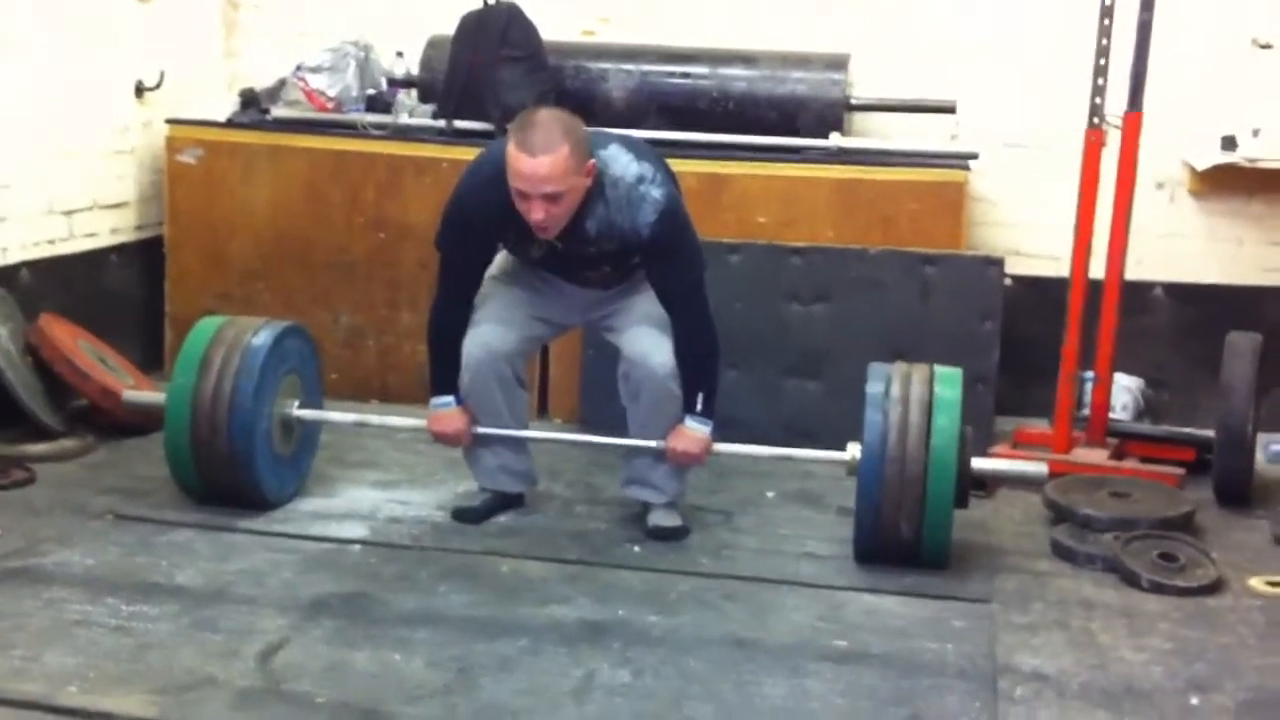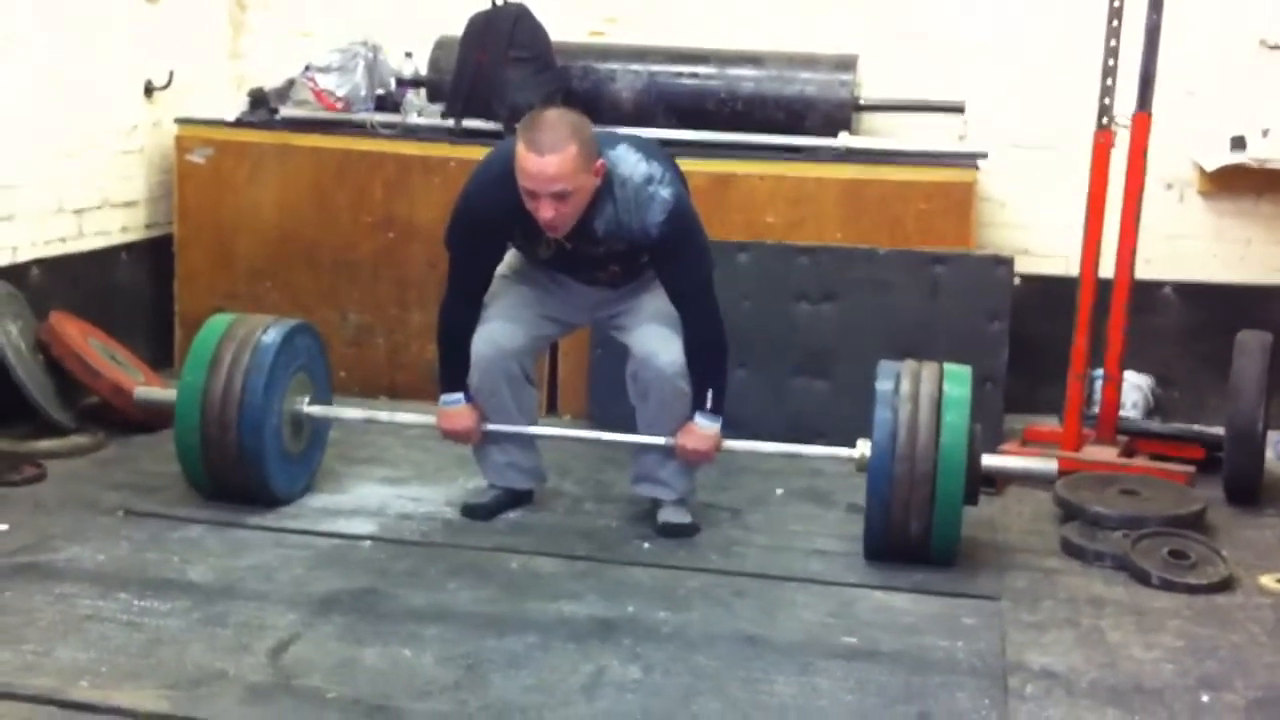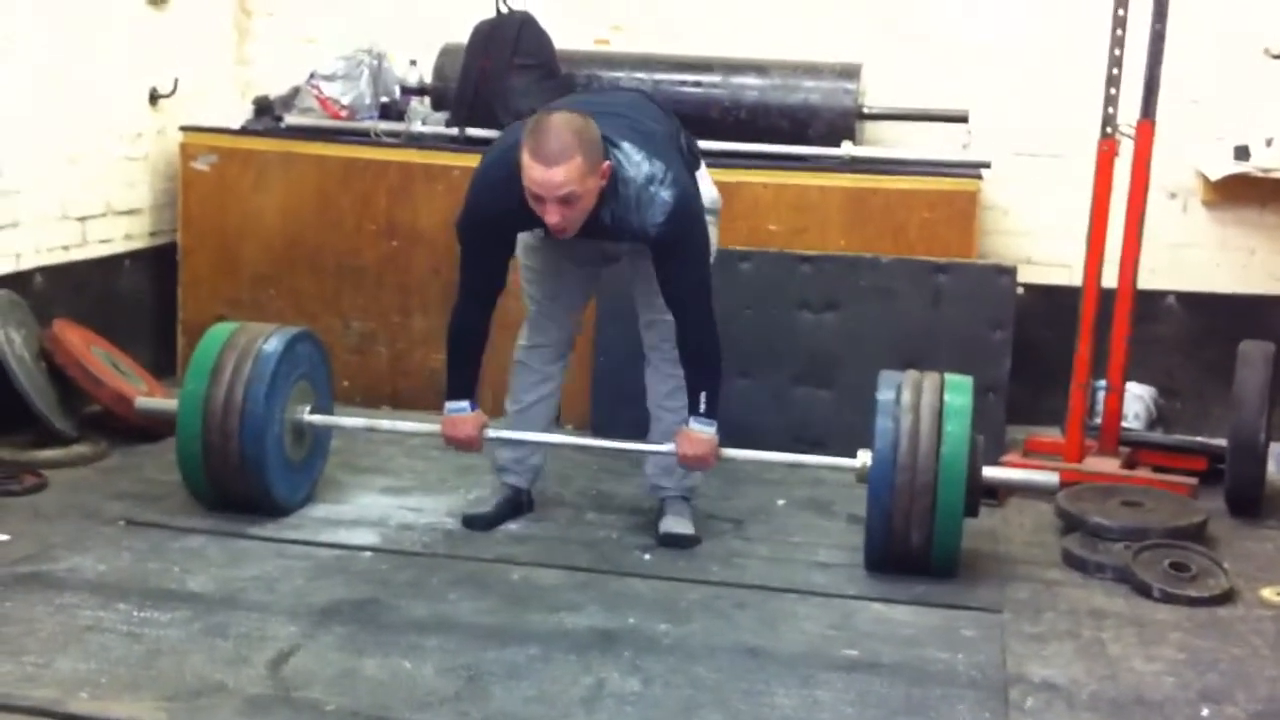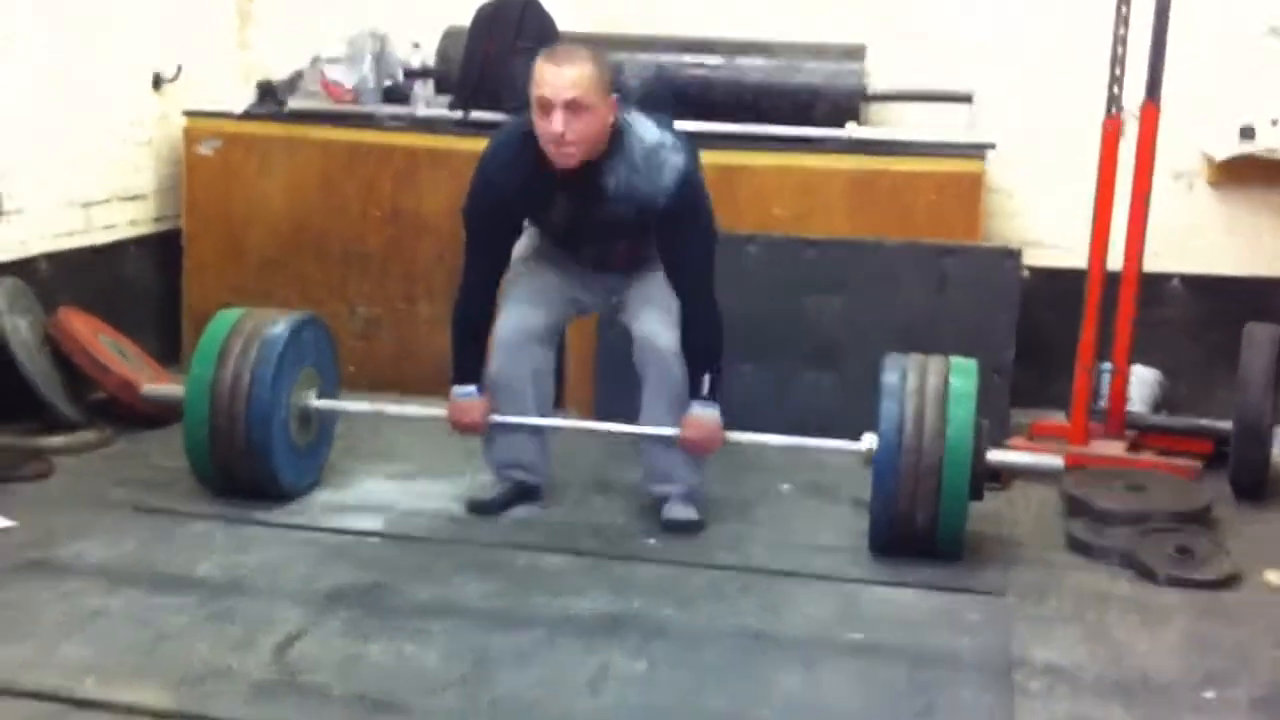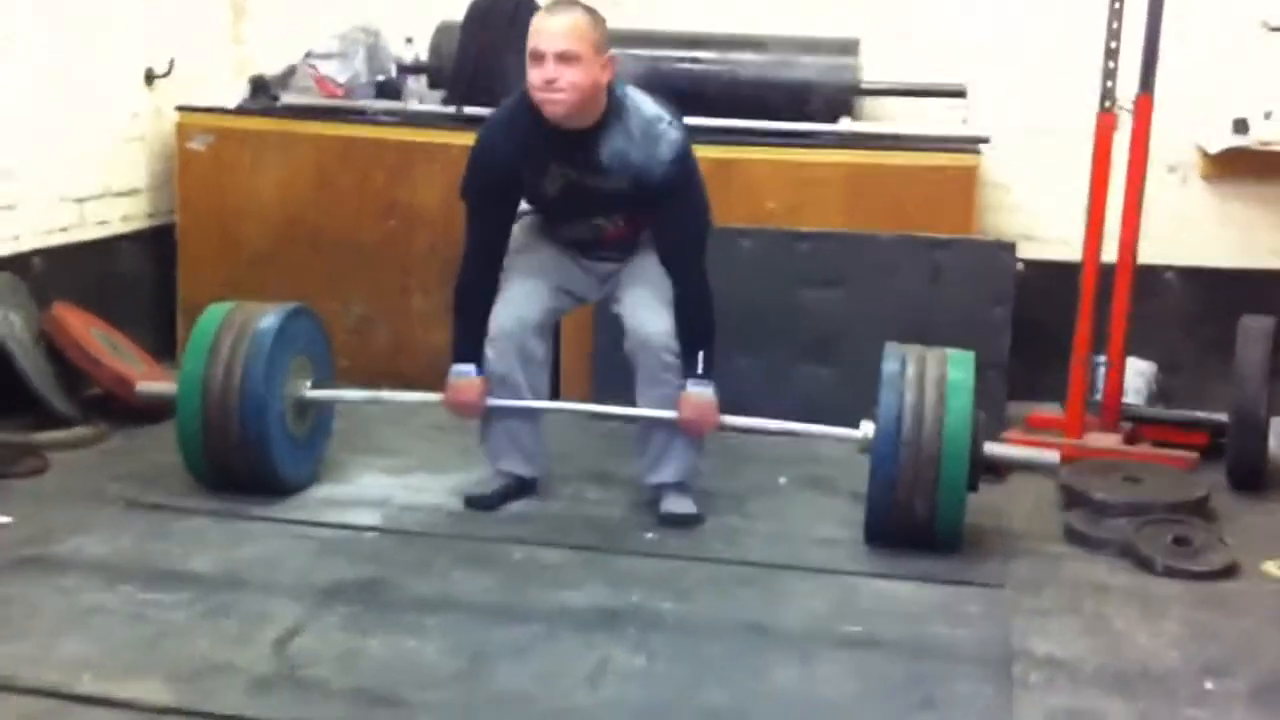
dt=0.4s
person 1, frame 1
left shoulder: (645, 196)
right shoulder: (482, 186)
left elbow: (690, 309)
right elbow: (453, 295)
left wrist: (698, 418)
right wrist: (444, 397)
left hip: (634, 281)
right hip: (534, 274)
left knee: (658, 363)
right knee: (481, 352)
left ankle: (658, 494)
right ankle: (502, 482)
person 1, frame 2
left shoulder: (653, 195)
right shoulder: (491, 186)
left elbow: (699, 308)
right elbow: (463, 294)
left wrist: (707, 416)
right wrist: (454, 395)
left hip: (643, 280)
right hip: (544, 275)
left knee: (666, 363)
right knee: (491, 351)
left ankle: (667, 492)
right ankle: (510, 479)
person 1, frame 3
left shoulder: (664, 193)
right shoulder: (499, 178)
left elbow: (694, 311)
right elbow: (476, 296)
left wrist: (702, 420)
right wrist: (460, 402)
left knee: (669, 335)
right knee: (543, 333)
left ankle: (674, 494)
right ankle: (515, 483)
person 1, frame 4
left shoulder: (664, 165)
right shoulder: (507, 159)
left elbow: (696, 291)
right elbow: (481, 277)
left wrist: (704, 403)
right wrist: (466, 385)
left hip: (652, 263)
right hip: (558, 254)
left knee: (665, 344)
right knee: (515, 332)
left ankle: (676, 488)
right ankle: (518, 474)
person 1, frame 5
left shoulder: (656, 139)
right shoulder: (506, 133)
left elbow: (688, 264)
right elbow: (482, 251)
left wrist: (699, 381)
right wrist: (465, 364)
left hip: (645, 250)
right hip: (552, 241)
left knee: (657, 336)
right knee: (508, 326)
left ankle: (671, 482)
right ankle: (514, 469)
